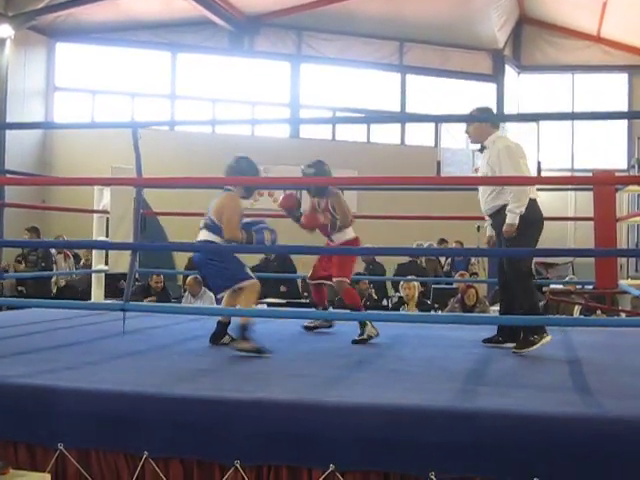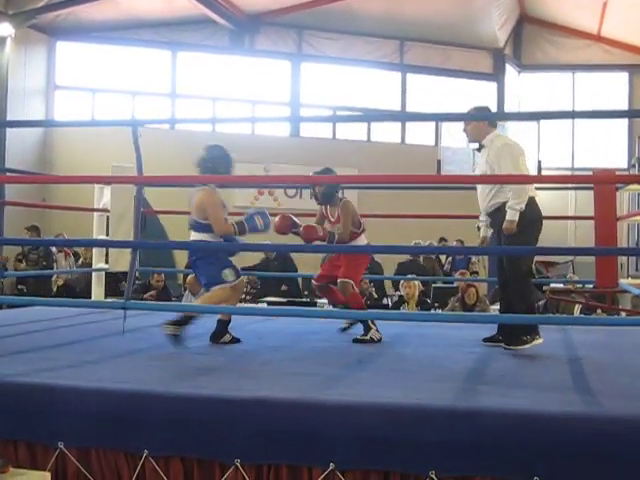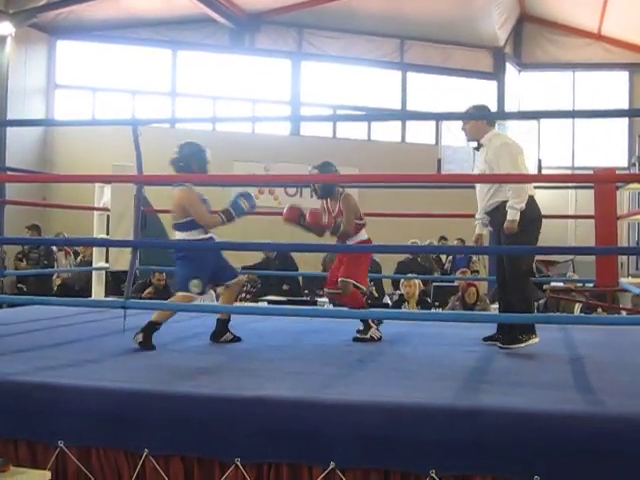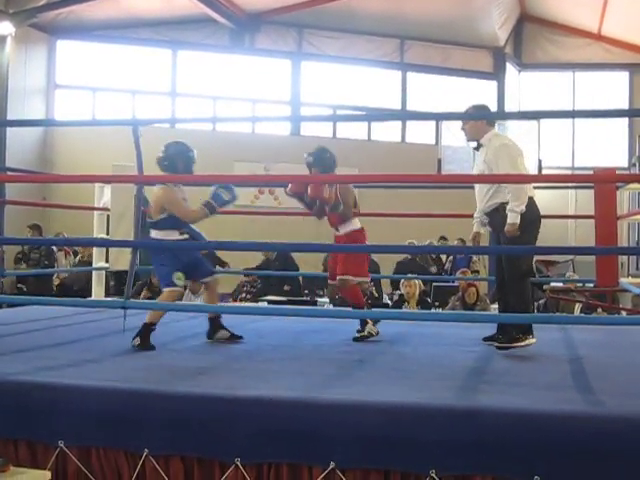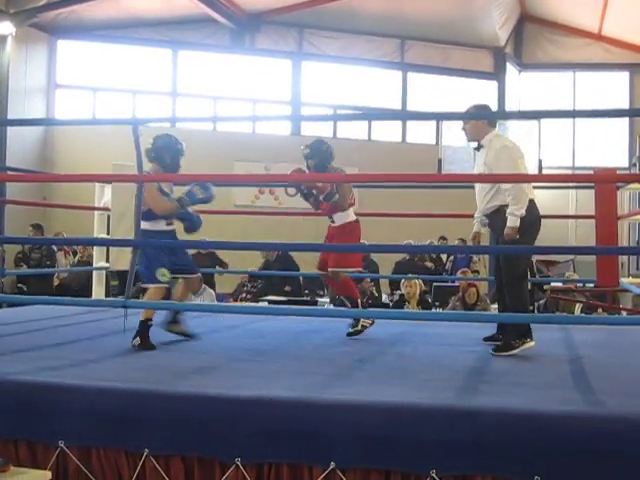
dt=0.1s
person 1, frame 1
left shoulder: (504, 147)
right shoulder: (488, 153)
left elbow: (518, 184)
left wrist: (512, 219)
right wrist: (491, 228)
left hip: (520, 219)
right hip: (505, 220)
left knee: (518, 273)
right knee: (507, 277)
left ankle: (535, 331)
right ankle: (509, 333)
person 1, frame 2
left shoulder: (502, 146)
right shoulder: (486, 152)
left elbow: (518, 182)
left wrist: (512, 216)
right wrist: (485, 229)
left hip: (519, 216)
right hip: (503, 218)
left knee: (517, 272)
right knee: (506, 276)
left ankle: (529, 331)
right ankle: (508, 332)
person 1, frame 3
left shoulder: (501, 145)
right shoulder: (483, 151)
left elbow: (518, 181)
right elbow: (487, 194)
left wrist: (513, 215)
right wrist: (480, 226)
left hip: (517, 216)
right hip: (502, 218)
left knee: (517, 272)
right knee: (504, 275)
left ankle: (526, 330)
right ankle: (507, 330)
person 1, frame 4
left shoulder: (501, 146)
right shoulder: (483, 151)
left elbow: (517, 183)
right elbow: (486, 194)
left wrist: (514, 218)
right wrist: (477, 225)
left hip: (515, 218)
right hip: (501, 219)
left knee: (516, 272)
right knee: (504, 276)
left ankle: (522, 330)
right ankle: (507, 330)
person 1, frame 5
left shoulder: (502, 147)
right shoulder: (484, 151)
left elbow: (517, 186)
left wrist: (513, 221)
right wrist: (478, 225)
left hip: (517, 219)
right hip: (502, 219)
left knee: (513, 276)
right knee: (503, 276)
left ankle: (521, 335)
right ankle: (506, 331)
person 2, frame 1
left shoulder: (227, 197)
right shoulder: (232, 201)
right elbow: (231, 234)
left wrist: (248, 225)
right wrist: (257, 237)
left hip: (209, 252)
right hip: (211, 253)
left knee: (236, 289)
right knee: (251, 287)
left ankle: (220, 333)
right ankle: (243, 336)
person 2, frame 2
left shoulder: (205, 191)
right shoulder: (210, 195)
right elbow: (221, 229)
right wrist: (247, 225)
left hip: (211, 248)
right hip: (205, 250)
left knee: (238, 284)
right knee: (222, 291)
left ankle: (221, 332)
right ankle: (178, 322)
person 2, frame 3
left shoulder: (187, 189)
right shoulder: (186, 193)
right elbow: (206, 222)
right wrist: (234, 210)
left hip: (204, 247)
right hip: (191, 250)
left knee: (235, 283)
right knee: (187, 295)
left ankle: (221, 331)
right ankle: (145, 333)
person 2, frame 4
left shoulder: (175, 189)
right shoulder: (164, 191)
right elbow: (189, 216)
left wrist: (191, 233)
right wrist: (215, 202)
left hip: (182, 246)
right hip: (166, 249)
left knee: (209, 281)
right knee: (173, 292)
left ankle: (216, 329)
right ankle: (142, 335)
person 2, frame 5
left shoulder: (167, 180)
right shoulder: (147, 181)
right elbow: (160, 208)
left wrist: (185, 215)
right wrist: (190, 198)
left hip: (168, 237)
right hip: (151, 239)
left knee: (193, 278)
right knee: (158, 285)
left ankle: (174, 320)
right ankle: (141, 335)
person 3, frame 1
left shoulder: (335, 197)
right shoulder: (315, 199)
left elbow: (347, 222)
right elbow: (310, 225)
left wrist: (322, 222)
right wrist: (295, 211)
left hip: (348, 245)
right hip: (333, 246)
left knee: (340, 283)
right knee: (314, 281)
left ankle: (367, 325)
right ankle: (324, 318)
person 3, frame 2
left shoulder: (345, 206)
right shoulder: (324, 208)
left elbow: (345, 237)
right elbow: (313, 233)
left wrist: (323, 234)
right wrist: (294, 226)
left hip: (359, 251)
right hip: (341, 251)
left knee: (344, 286)
right knee: (320, 284)
left ankle: (371, 328)
person 3, frame 3
left shoulder: (346, 199)
right shoulder: (325, 201)
left elbow: (351, 230)
right elbow: (320, 231)
left wrist: (329, 223)
right wrist: (302, 221)
left hip: (360, 247)
left knee: (347, 287)
right knee: (333, 292)
left ankle: (372, 328)
right ankle: (370, 318)
person 3, frame 4
left shoulder: (342, 185)
right shoulder: (323, 187)
left elbow: (347, 213)
right elbow: (319, 214)
left wrist: (327, 200)
right wrist: (303, 197)
left hip: (353, 237)
right hip: (340, 237)
left knee: (346, 281)
right knee: (335, 286)
left ankle: (369, 323)
right ankle: (367, 316)
person 3, frame 5
left shoulder: (339, 174)
left elbow: (343, 203)
right elbow: (317, 205)
left wrist: (323, 189)
right wrist: (303, 189)
left hip: (347, 227)
right hip: (334, 228)
left knee: (339, 273)
right knee: (327, 273)
left ankle: (363, 316)
right ankle: (354, 310)
